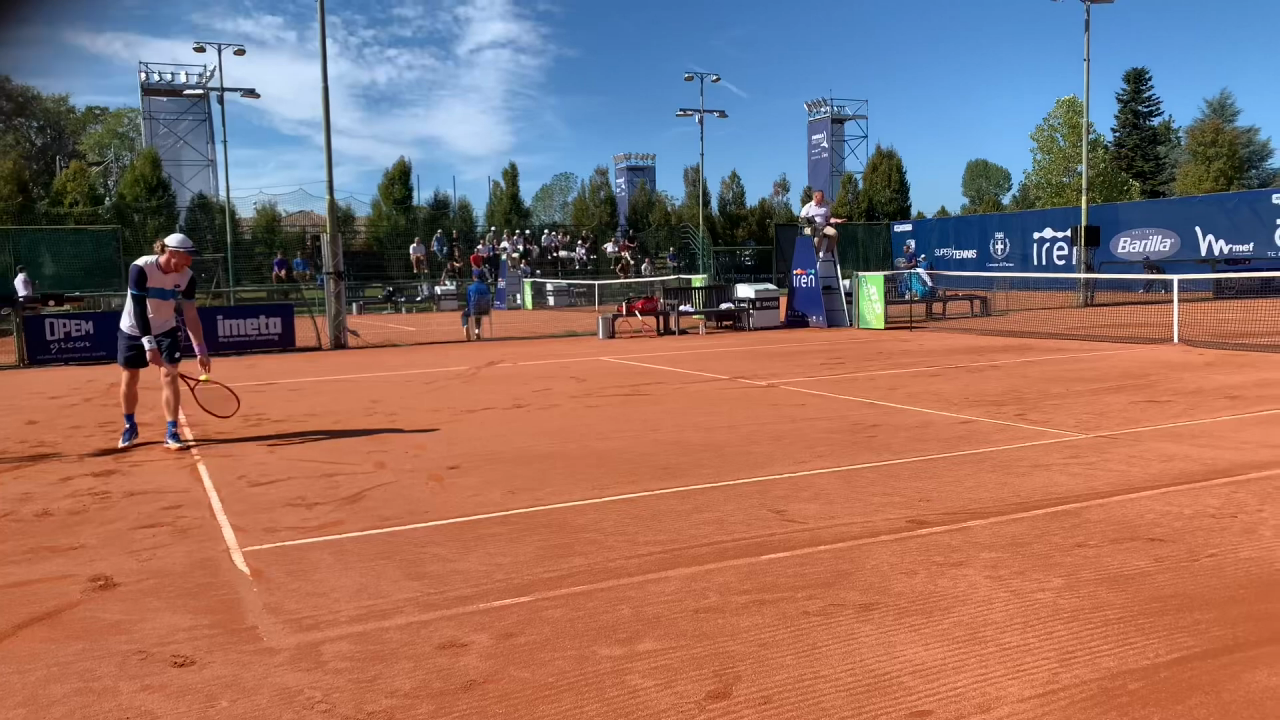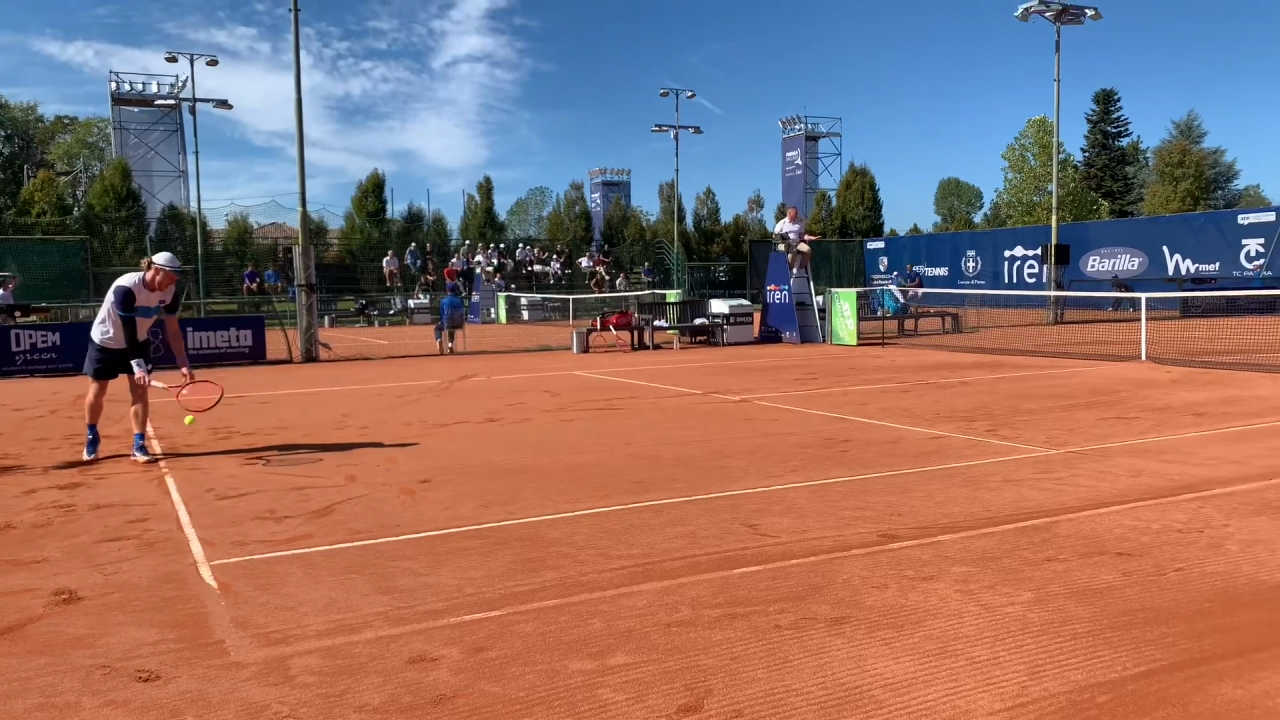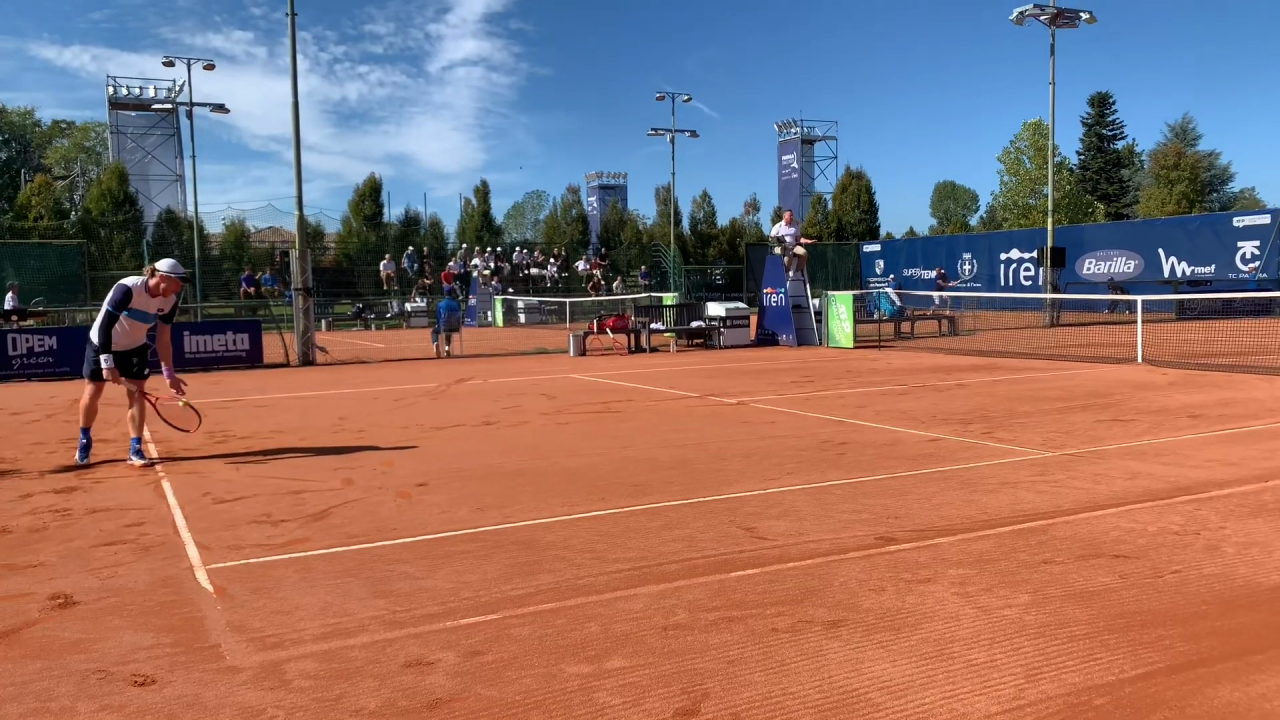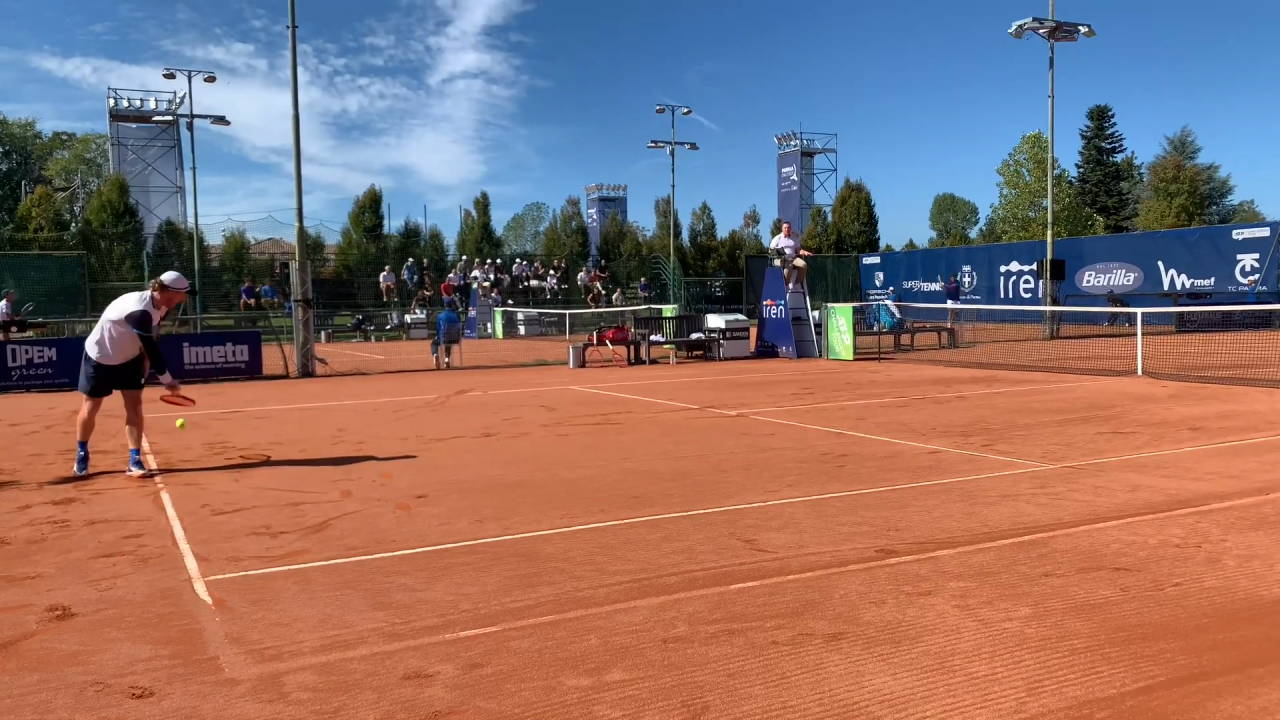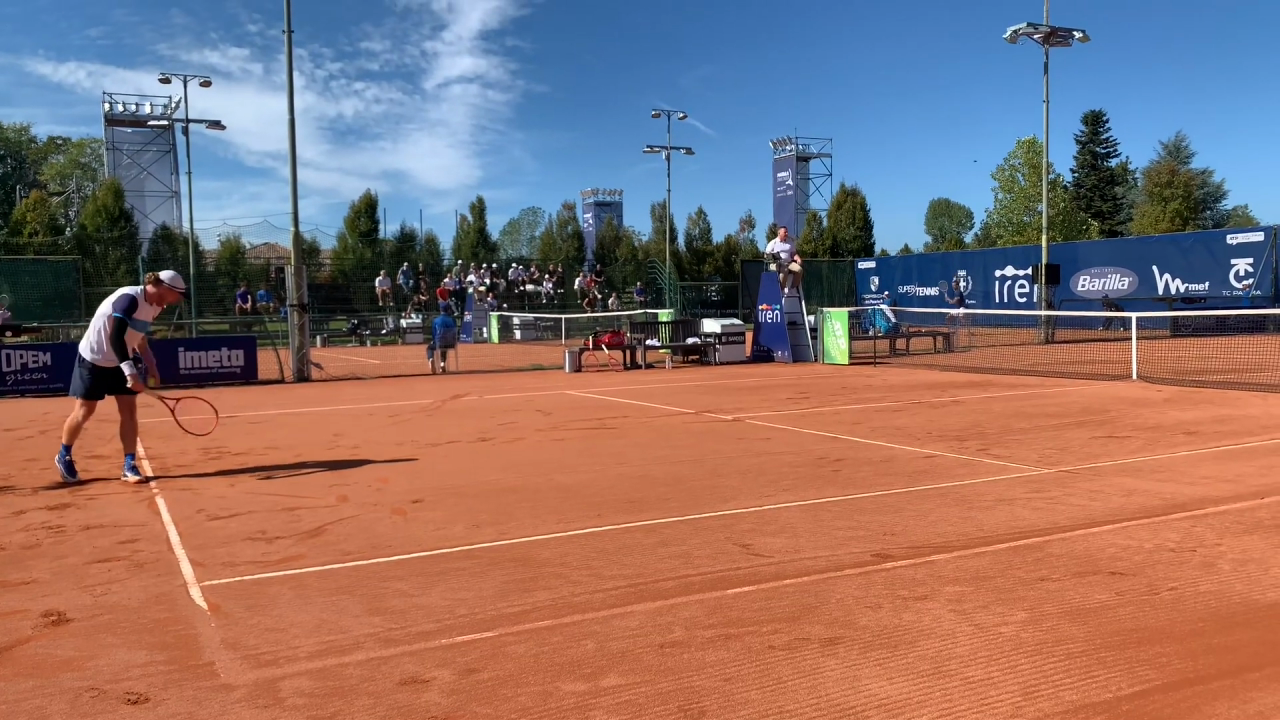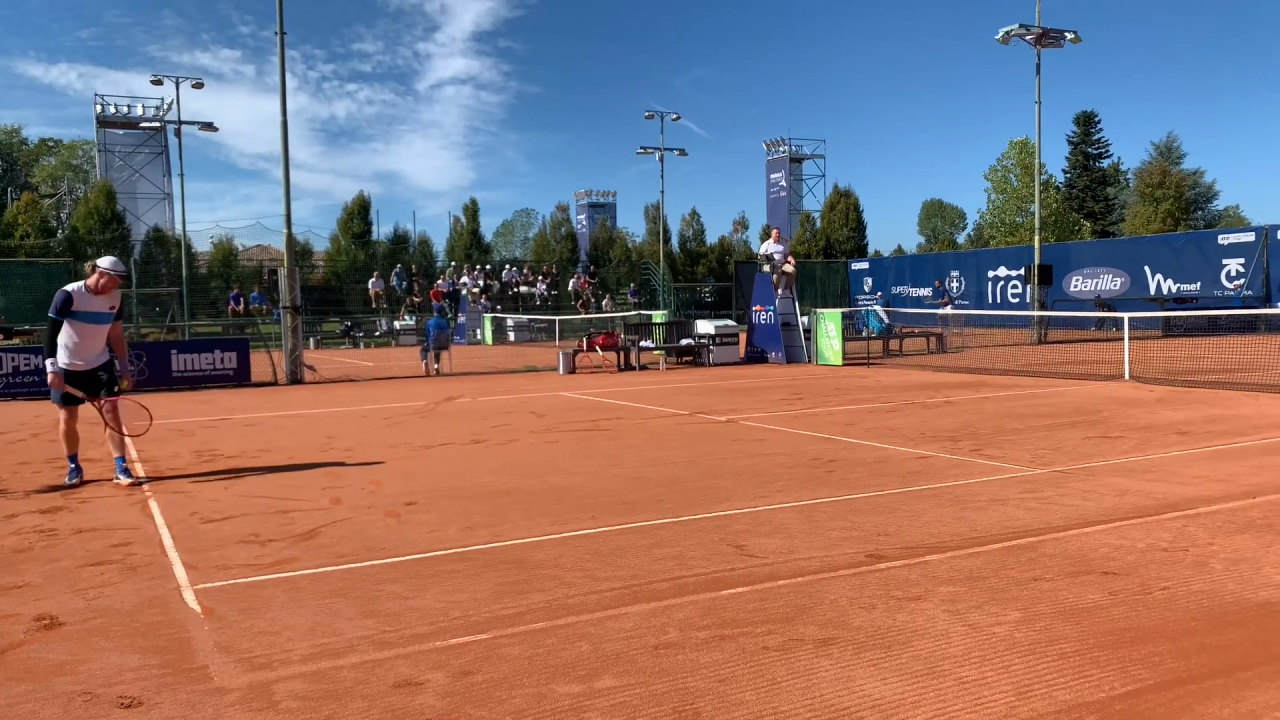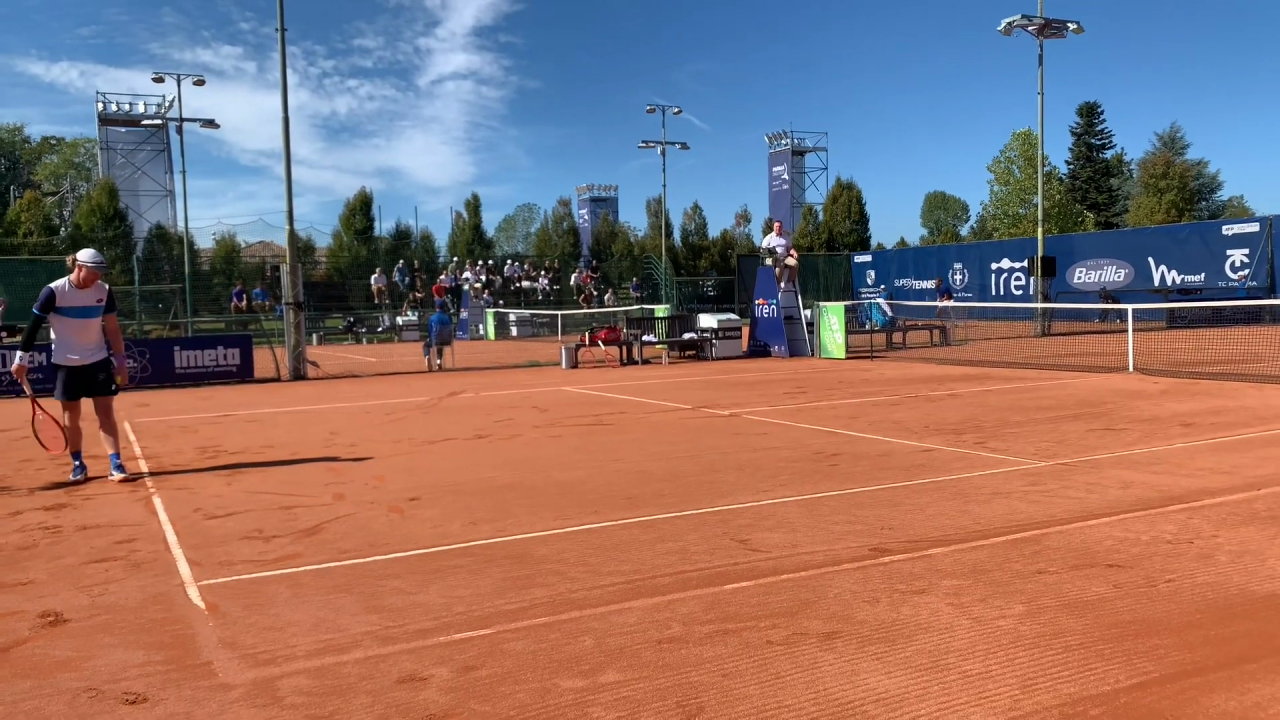
dt=0.5s
person 1, frame 1
left shoulder: (187, 277)
right shoulder: (141, 268)
left elbow: (191, 315)
right elbow: (139, 310)
left wrist: (201, 351)
right wrist: (149, 345)
left hip: (165, 331)
right hip: (133, 331)
left knee: (170, 377)
right knee: (129, 381)
left ankle: (172, 433)
right ankle: (130, 427)
person 1, frame 2
left shoulder: (170, 292)
right shoulder: (126, 288)
left elbow: (173, 330)
right elbow: (129, 332)
left wrist: (183, 363)
right wrist: (139, 367)
left hip: (138, 342)
right hip: (104, 342)
left knee: (140, 390)
right knee: (96, 392)
left ankle: (139, 445)
right ankle: (92, 437)
person 1, frame 3
left shoulder: (170, 301)
right shoulder: (127, 289)
left elbow: (163, 339)
right elbow: (104, 327)
left wrist: (168, 374)
right wrist: (108, 363)
left hip: (135, 347)
right hip: (103, 344)
left knee: (137, 394)
right knee: (92, 394)
left ankle: (135, 449)
right ankle: (84, 441)
person 1, frame 4
left shoulder: (159, 306)
right shoulder: (140, 310)
right elbow: (152, 349)
left wrist: (144, 373)
right wrist: (168, 380)
left hip: (128, 358)
right hip: (98, 356)
left knee: (134, 405)
right knee: (91, 408)
left ankle: (134, 461)
right ankle: (82, 454)
person 1, frame 5
left shoulder: (154, 306)
right shoulder: (129, 298)
right elbow: (115, 338)
left wrist: (150, 363)
right wrist: (131, 372)
left hip: (120, 362)
right hip: (92, 360)
left knee: (129, 410)
right knee: (83, 412)
left ankle: (130, 466)
right ankle: (64, 456)
person 1, frame 6
left shoulder: (115, 298)
right shoulder: (68, 295)
left elbow: (117, 335)
right elbow: (51, 332)
left wrist: (124, 366)
right wrist: (52, 367)
left hip: (100, 364)
right hip: (68, 367)
left knee: (112, 413)
right knee: (68, 419)
left ankle: (121, 468)
right ankle: (74, 466)
person 1, frame 7
left shoulder: (104, 291)
right shoulder: (53, 291)
left elbow: (112, 328)
right elbow: (34, 326)
left wrist: (120, 360)
right wrist: (21, 359)
left hip: (98, 361)
right hip: (66, 364)
left knee: (106, 411)
right knee: (70, 415)
left ankle: (115, 464)
right ankle: (78, 464)
